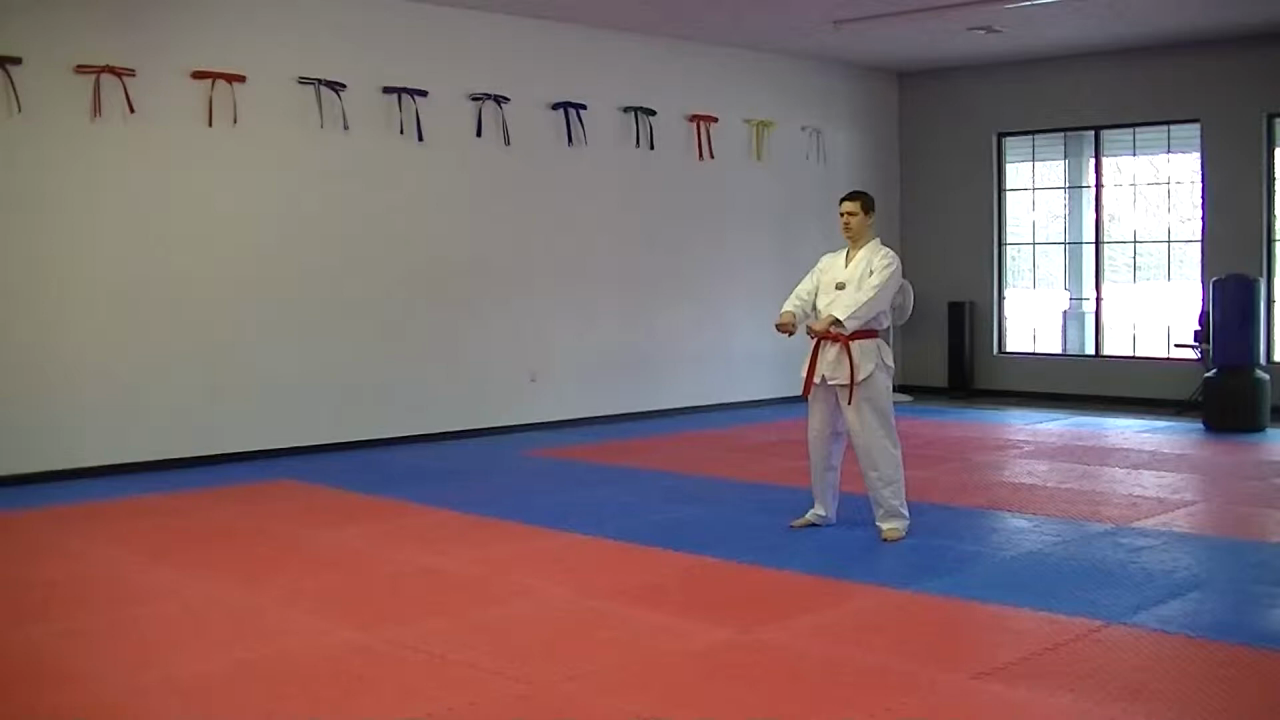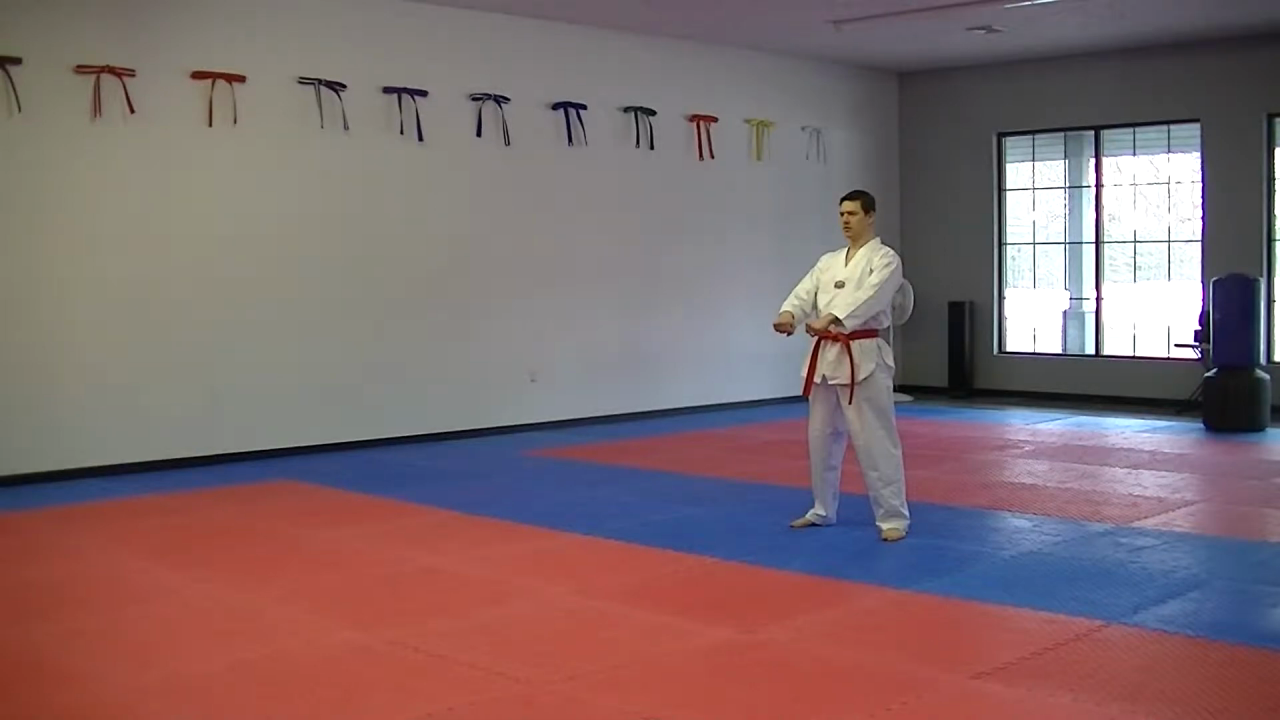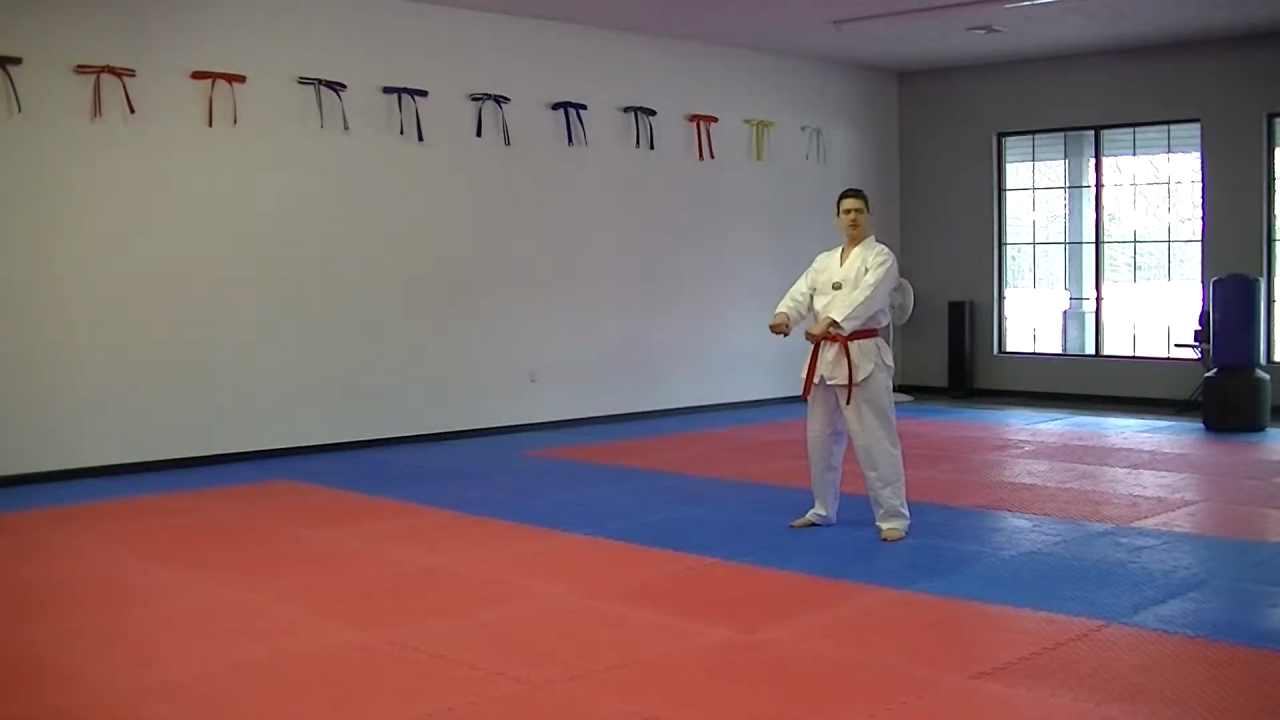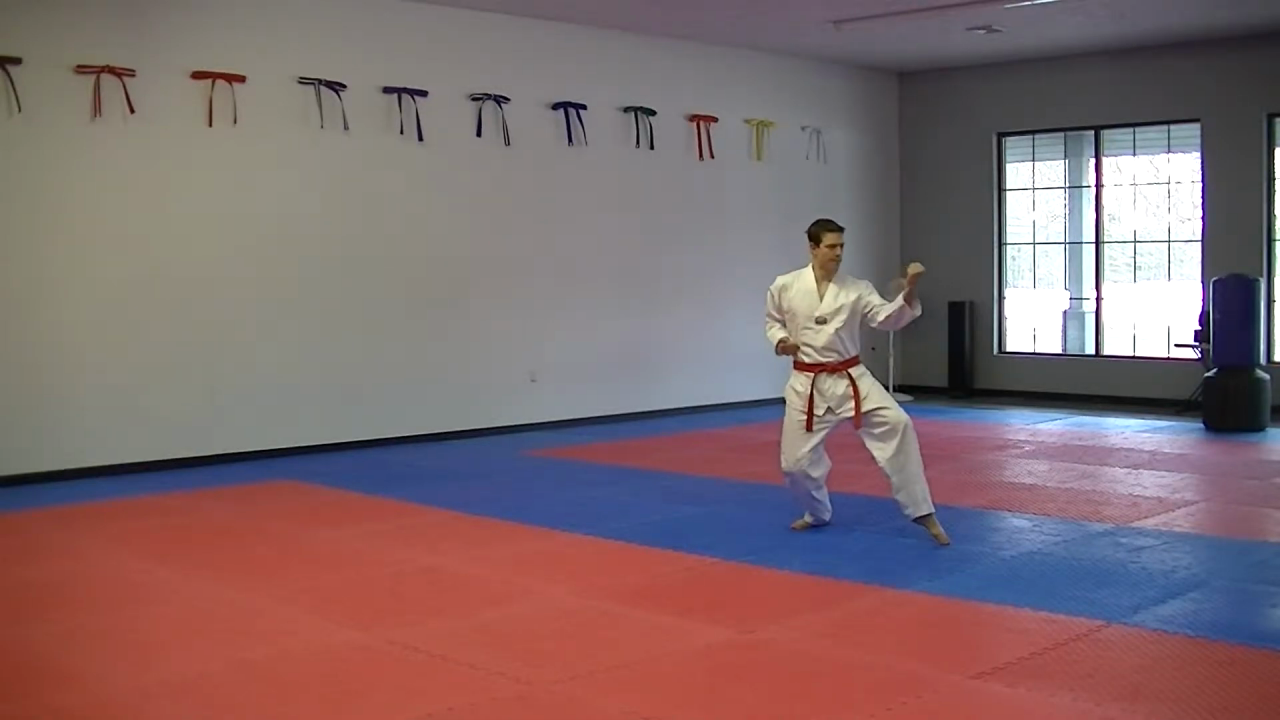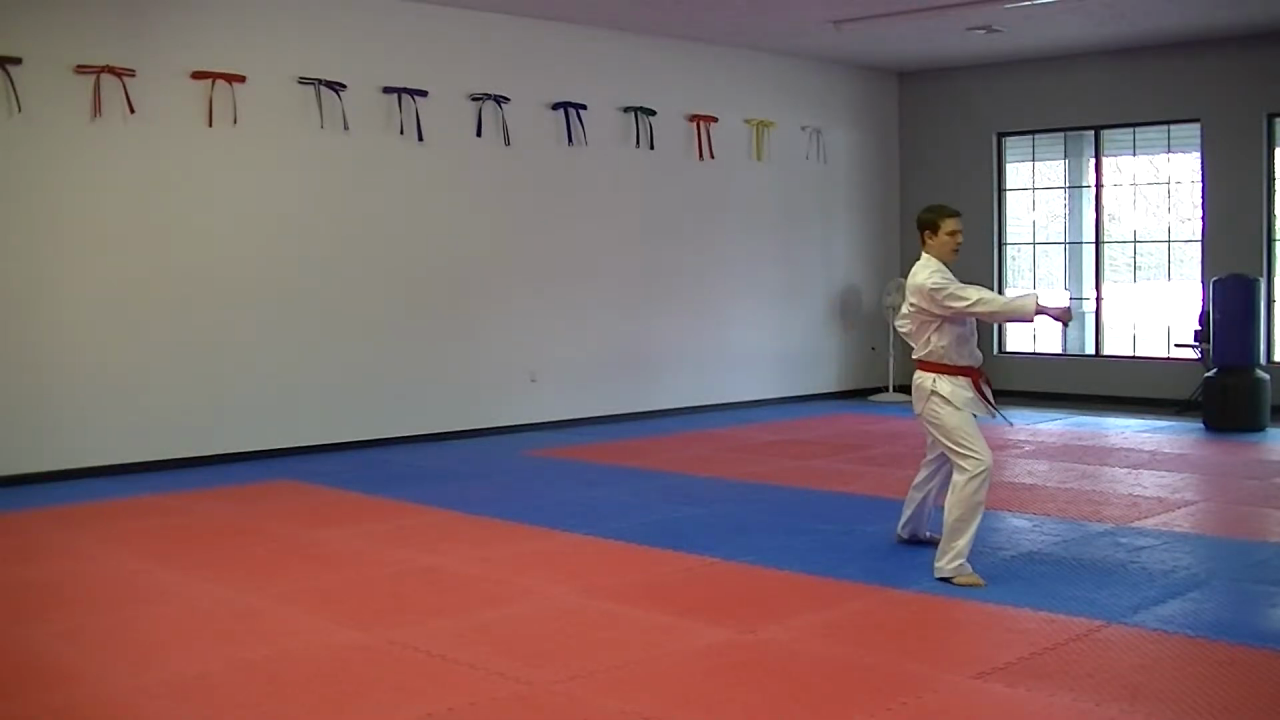
dt=1s
person 1, frame 1
left shoulder: (885, 260)
right shoulder: (828, 262)
left elbow: (868, 298)
right elbow: (805, 292)
left wrist: (830, 320)
right wrist: (789, 313)
left hip: (863, 357)
right hip: (825, 357)
left knee: (874, 439)
right knee: (821, 437)
left ankle: (893, 517)
right ankle: (823, 510)
person 1, frame 2
left shoulder: (885, 259)
right shoulder: (828, 261)
left elbow: (867, 297)
right elbow: (805, 291)
left wrist: (829, 318)
right wrist: (788, 313)
left hip: (863, 357)
right hip: (826, 357)
left knee: (875, 439)
right knee: (822, 436)
left ankle: (893, 517)
right ankle: (823, 509)
person 1, frame 3
left shoulder: (881, 257)
right shoulder: (824, 260)
left elbow: (865, 297)
right elbow: (801, 293)
left wrist: (827, 322)
right wrist: (783, 315)
left hip: (862, 357)
right hip: (826, 357)
left knee: (875, 440)
right knee: (821, 437)
left ankle: (893, 517)
right ankle: (823, 510)
person 1, frame 4
left shoulder: (856, 288)
right shoulder: (785, 286)
left elbow: (888, 318)
right elbow: (773, 321)
left wrist: (909, 291)
right wrist: (780, 340)
left hip: (851, 379)
right hip: (807, 385)
left knee: (897, 424)
right knee: (796, 462)
left ankle: (922, 511)
right ankle: (817, 513)
person 1, frame 5
left shoulder: (938, 274)
right shoulder: (928, 280)
left elbow: (905, 323)
right elbow: (981, 303)
left wrist: (932, 344)
right wrist: (1043, 307)
left hip: (952, 384)
right hip: (941, 387)
left knee: (940, 461)
right knee: (976, 463)
left ankle: (910, 528)
right ankle: (951, 563)
